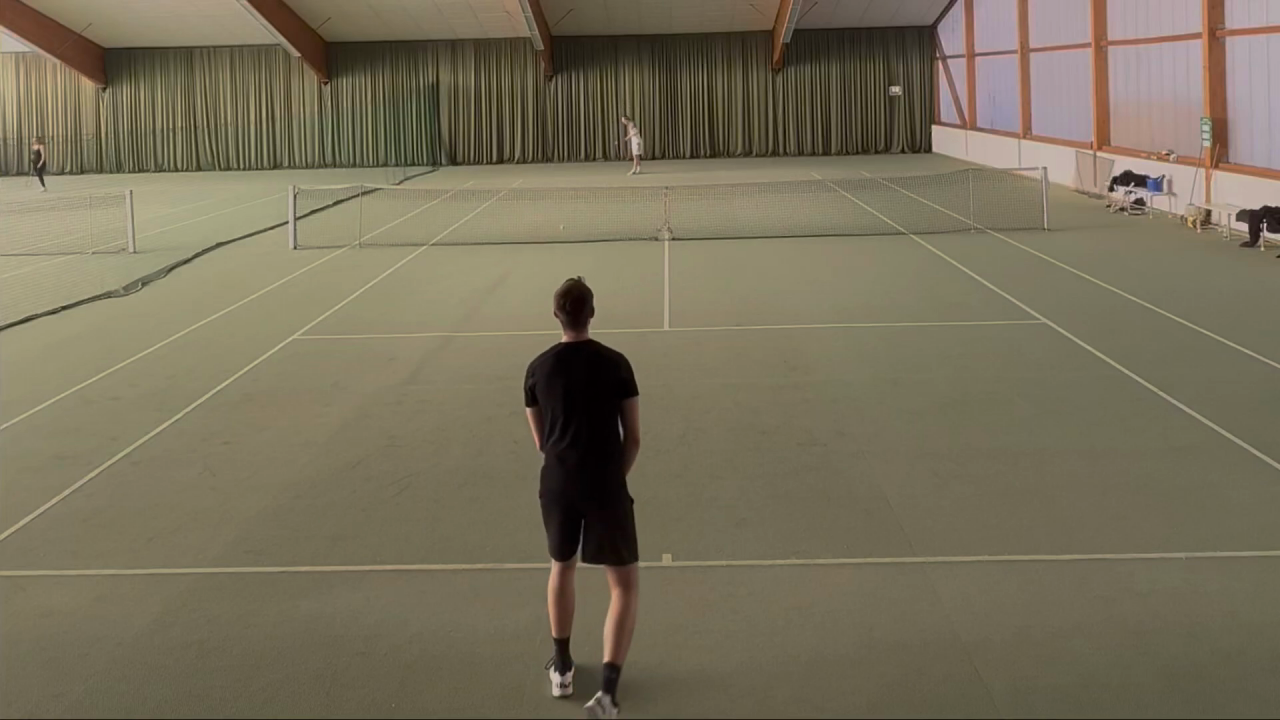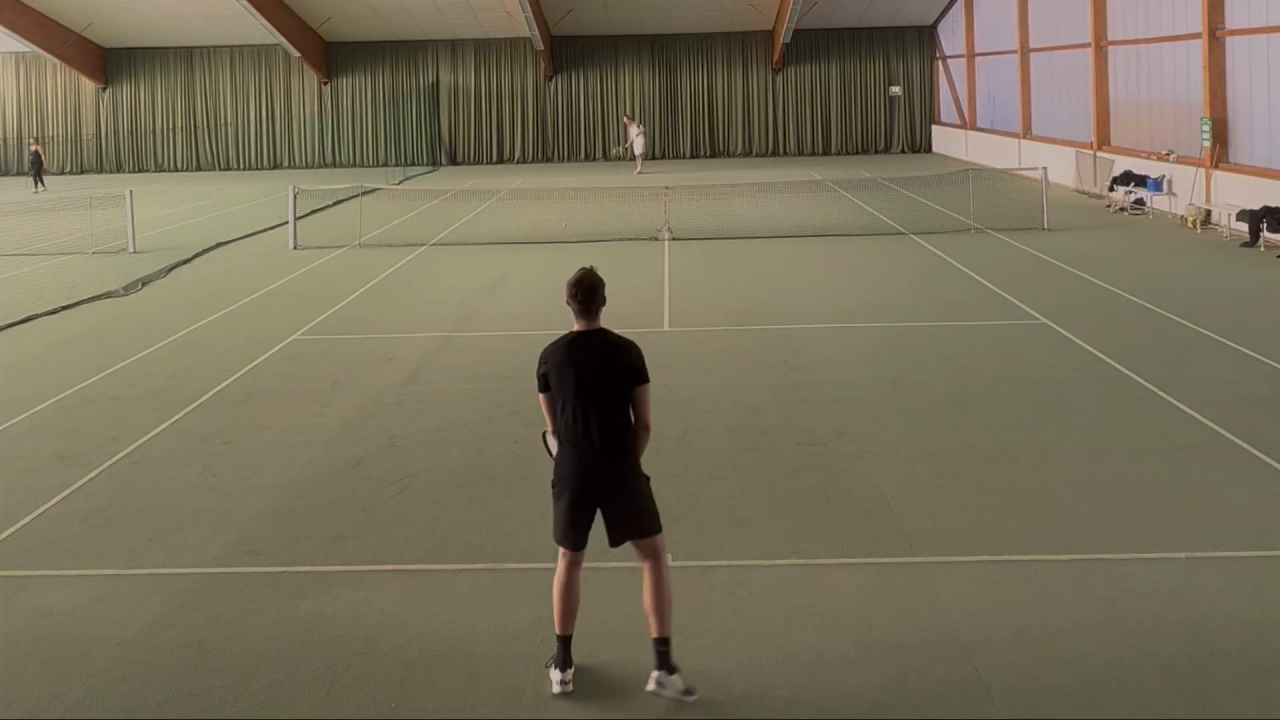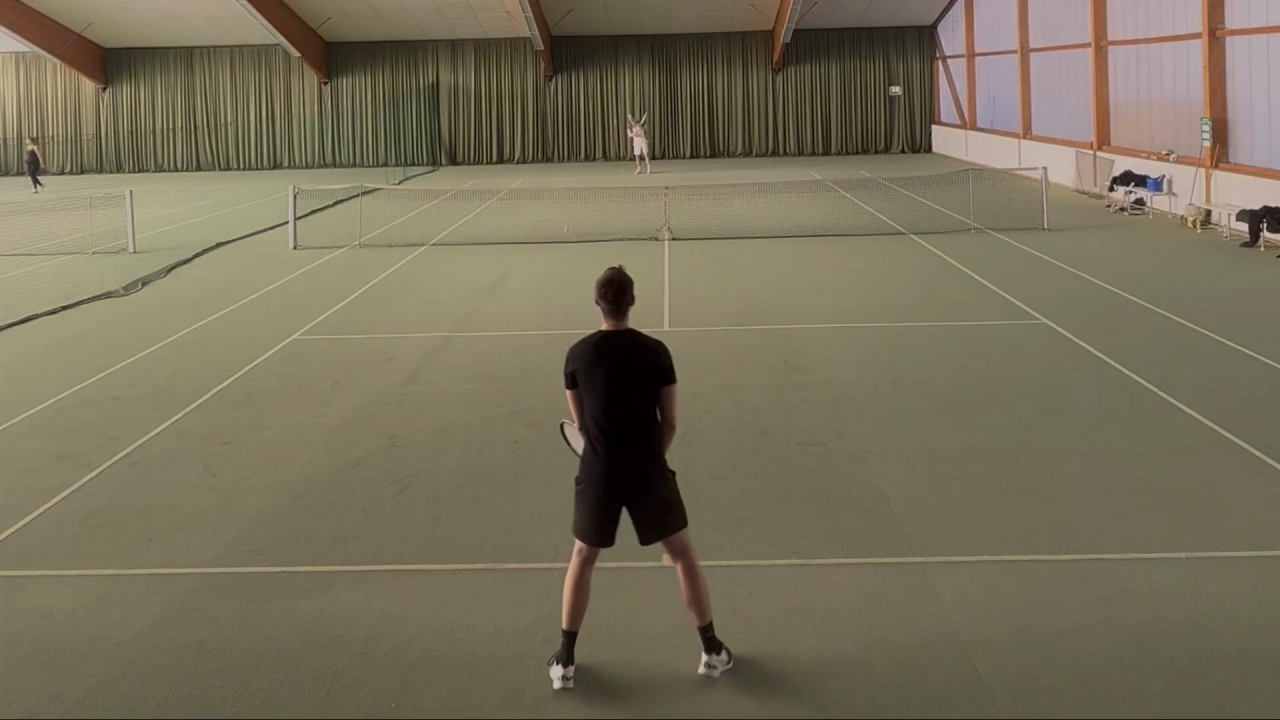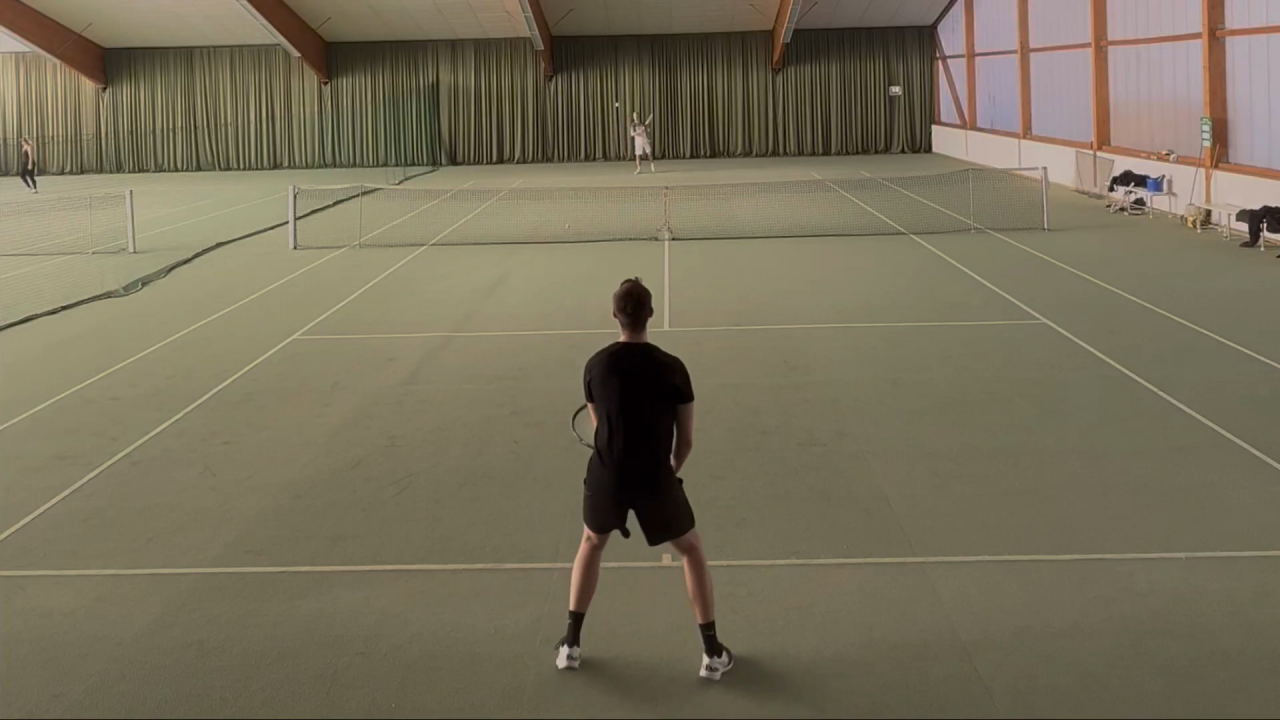
dt=0.2s
person 1, frame 1
left shoulder: (538, 368)
right shoulder: (615, 364)
left elbow: (540, 441)
right elbow: (633, 438)
left hip: (557, 486)
right hip: (605, 487)
left knee: (562, 567)
right knee: (625, 586)
left ankle: (562, 665)
person 1, frame 2
left shoulder: (550, 356)
right shoulder: (627, 352)
left elbow: (553, 427)
right elbow: (644, 425)
left hip: (571, 475)
right hip: (621, 474)
left knee: (569, 563)
right knee: (654, 560)
left ankle: (562, 663)
right ankle: (664, 667)
person 1, frame 3
left shoulder: (578, 355)
right shoulder: (655, 353)
left elbow: (579, 424)
right elbow: (670, 423)
left hip: (598, 475)
right hip: (647, 473)
left knee: (583, 559)
right knee: (684, 555)
left ankle: (563, 661)
right ankle: (711, 650)
person 1, frame 4
left shoulder: (595, 365)
right shoulder: (672, 368)
left elbow: (600, 424)
right elbow: (685, 440)
right wrist: (671, 469)
left hip: (605, 478)
right hip: (653, 480)
left knee: (591, 543)
right knee: (692, 552)
left ankle: (570, 642)
right ankle: (712, 651)
